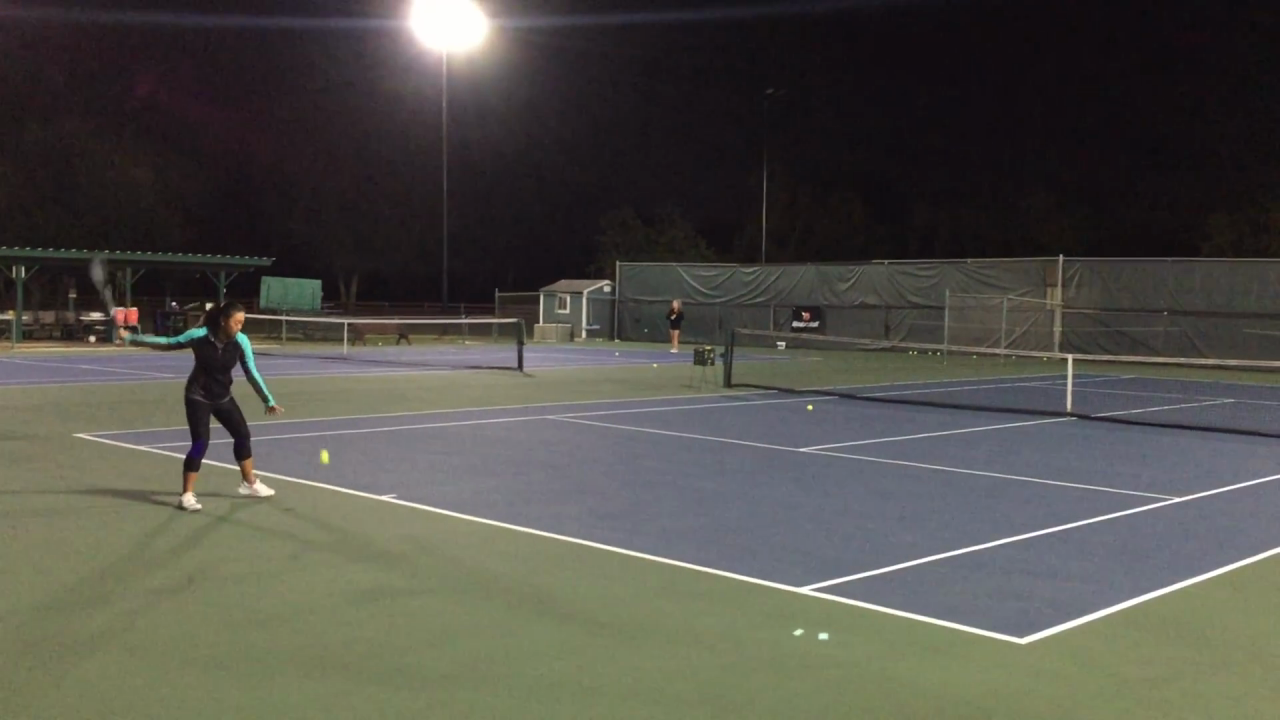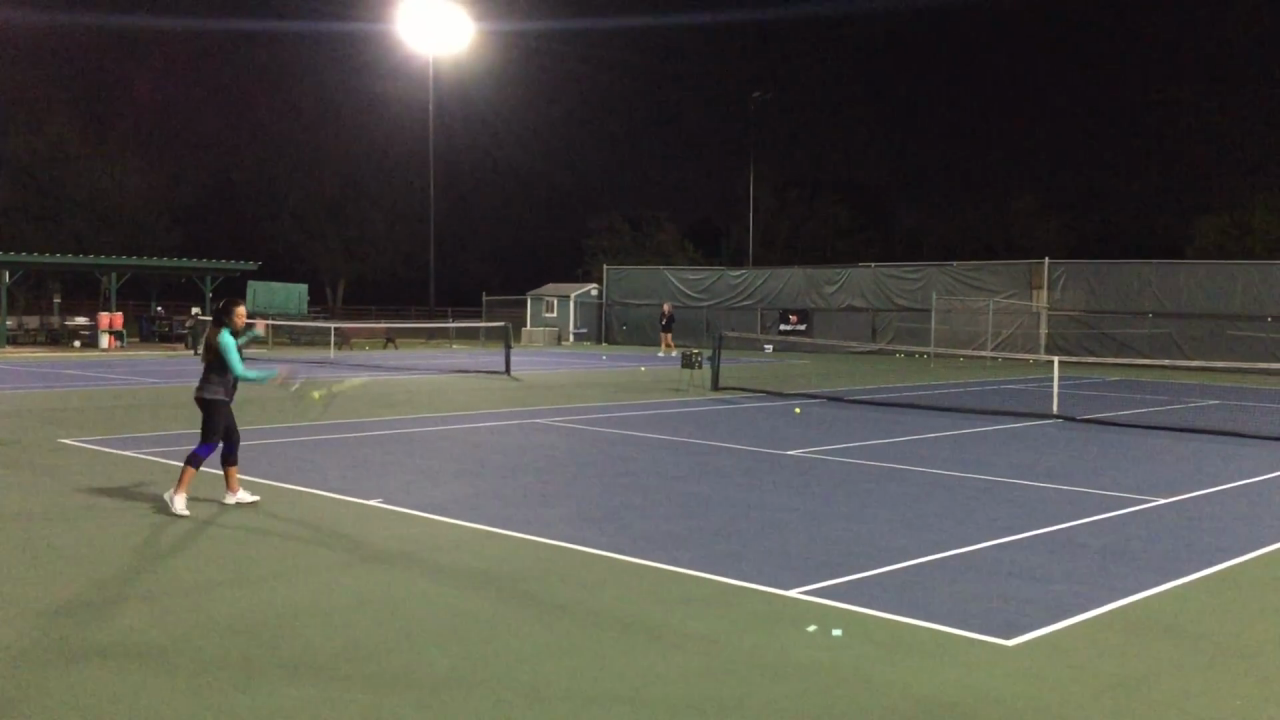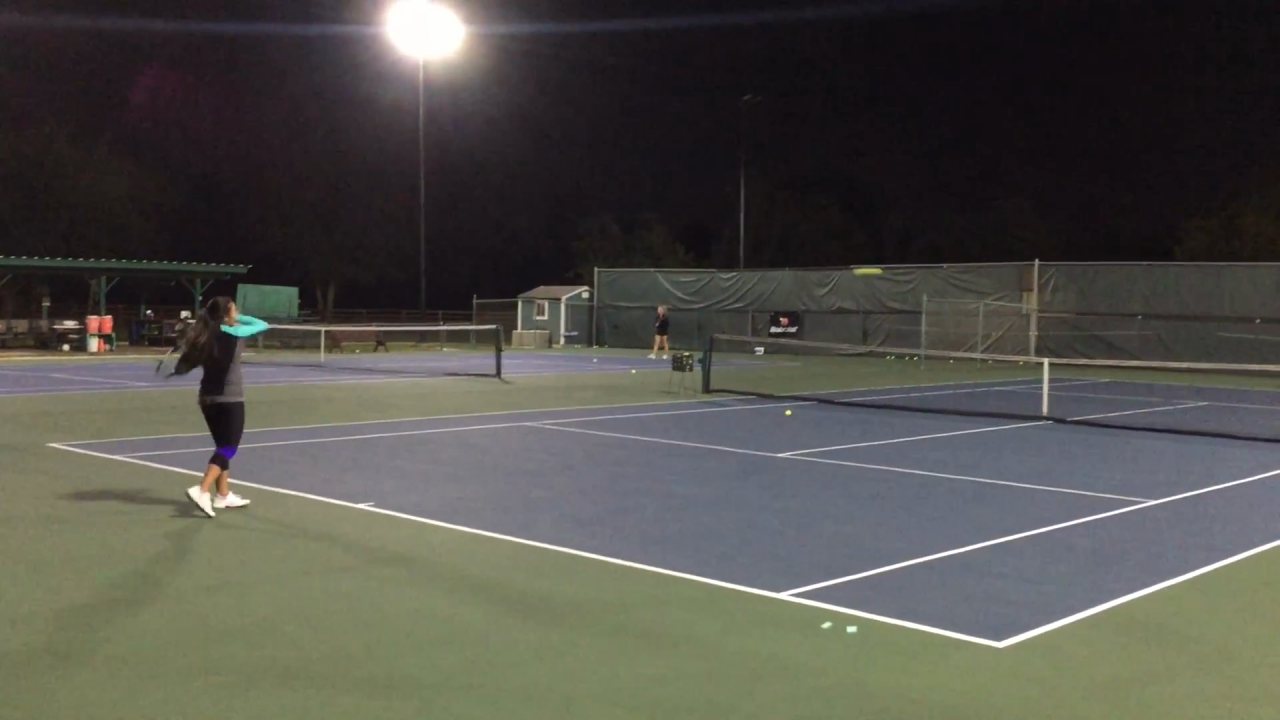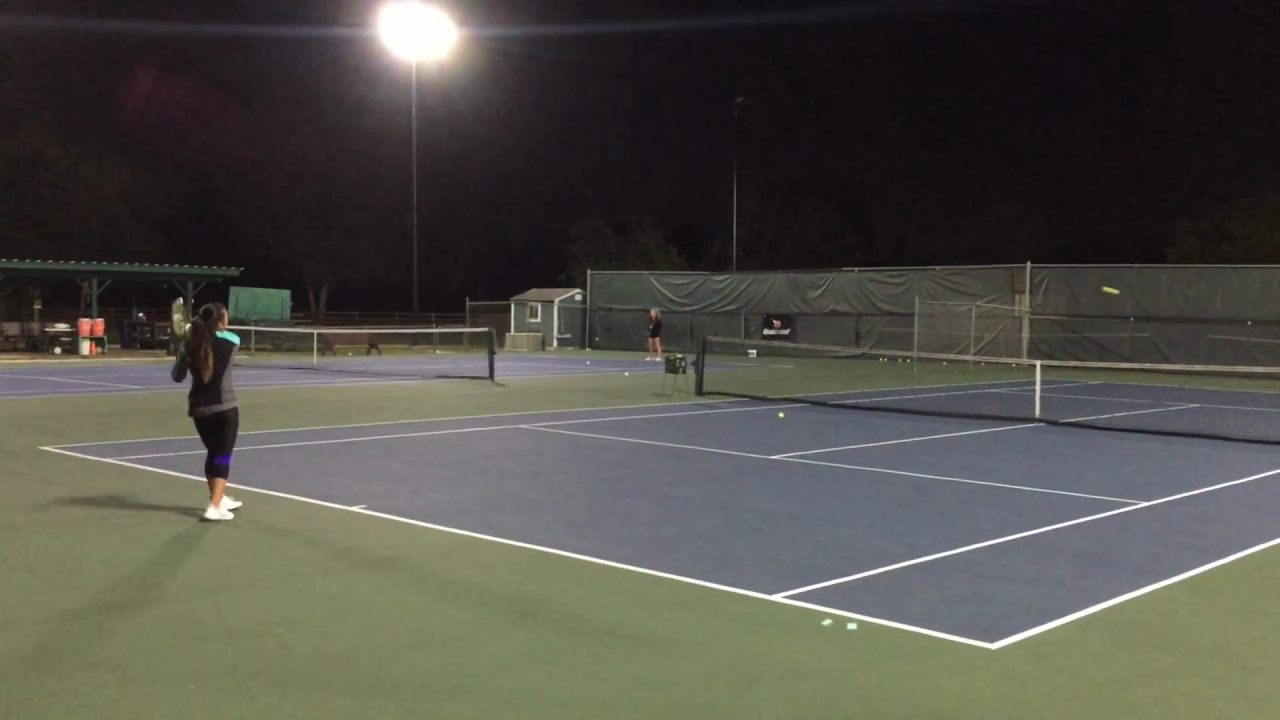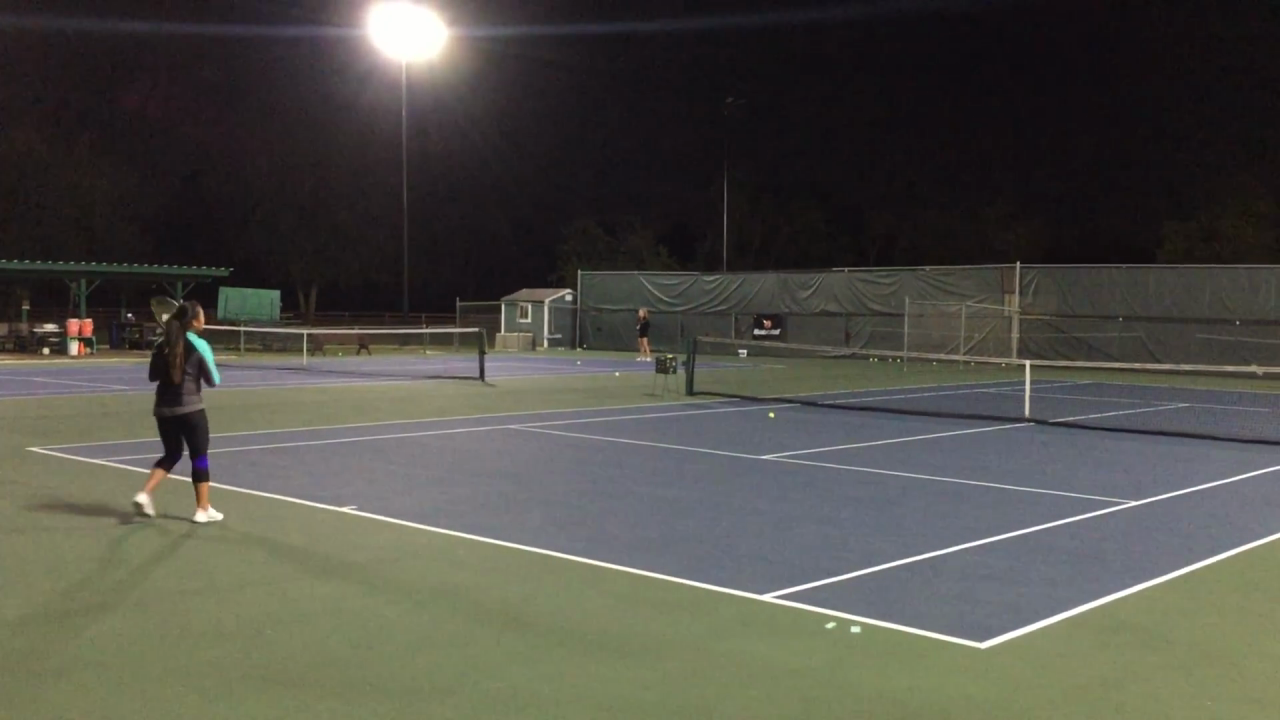
dt=0.3s
person 1, frame 1
left shoulder: (241, 342)
right shoulder: (199, 336)
left elbow: (252, 374)
right elbow: (167, 344)
left wrist: (269, 401)
right wrist: (131, 338)
left hip: (223, 398)
right hip: (198, 397)
left knee: (243, 435)
right knee: (200, 444)
left ankle: (250, 482)
right ankle: (187, 494)
person 1, frame 2
left shoulder: (227, 335)
right shoulder: (225, 339)
right elbow: (240, 373)
left wrist: (252, 333)
right wrist: (270, 375)
left hip: (216, 397)
right hip: (213, 397)
left knee: (232, 440)
right knee: (208, 444)
left ankle: (234, 491)
right ankle: (177, 493)
person 1, frame 3
left shoulder: (202, 339)
right shoulder: (235, 334)
left elbow: (181, 368)
right elbow: (262, 325)
right wrist: (241, 318)
left hip: (208, 398)
right hip: (230, 399)
left knee: (223, 445)
right knee: (228, 447)
left ankle: (223, 495)
right ankle: (202, 490)
person 1, frame 4
left shoulder: (189, 346)
right shoulder: (230, 341)
left elbow: (177, 377)
left hip: (199, 408)
right hip: (224, 407)
left knee: (213, 452)
right knee: (223, 455)
left ankle: (220, 499)
right ankle: (215, 507)
person 1, frame 5
left shoulder: (162, 345)
right shoulder: (200, 346)
left elbow: (153, 377)
right elbow: (213, 382)
left hip: (164, 409)
right hip: (190, 409)
left knee: (172, 454)
right knee: (199, 457)
left ankle: (145, 495)
right ankle: (203, 509)
